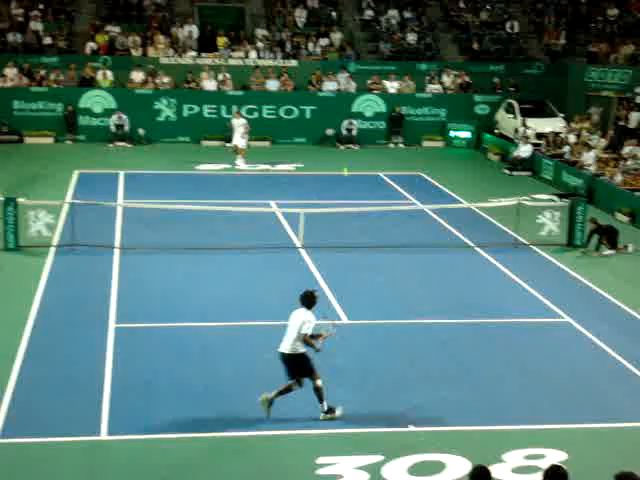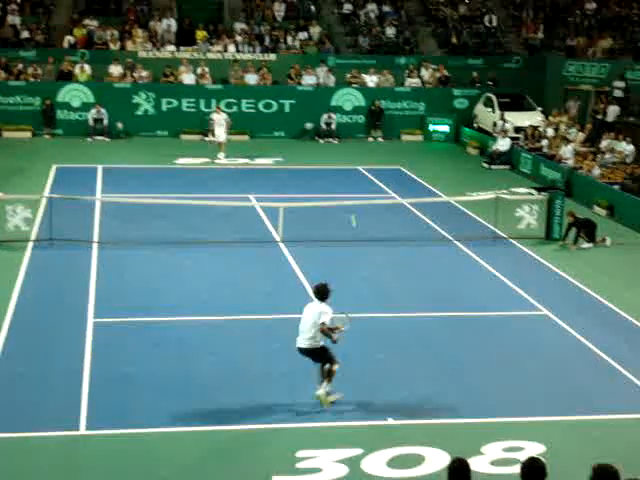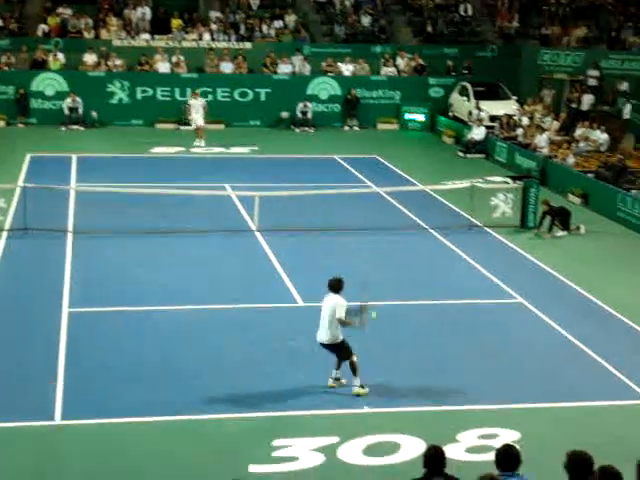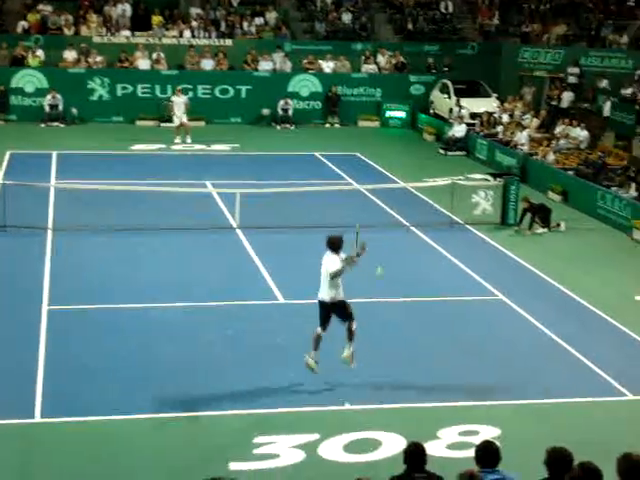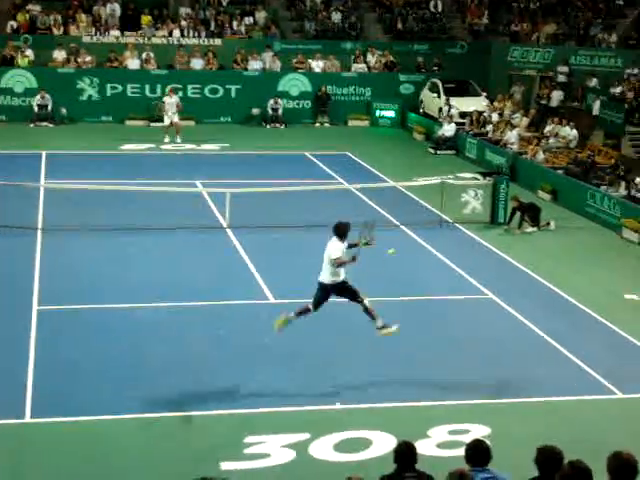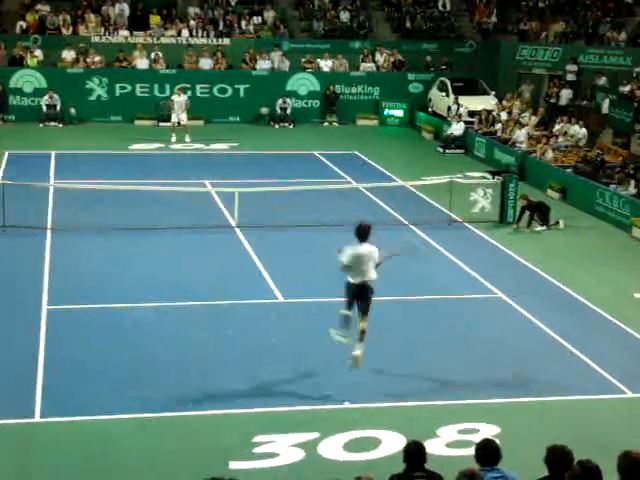
dt=0.2s
person 1, frame 1
left shoulder: (296, 313)
right shoulder: (310, 318)
right elbow: (304, 339)
left wrist: (314, 336)
right wrist: (315, 346)
left hip: (284, 351)
right hip: (295, 352)
left knee: (297, 383)
right knee: (315, 378)
left ankle: (270, 397)
right ankle: (325, 410)
person 1, frame 2
left shoulder: (309, 306)
right shoulder: (326, 310)
right elbow: (323, 329)
left wrist: (330, 329)
right wrist: (333, 337)
left hip: (300, 344)
right hip: (312, 345)
left knee: (325, 362)
right knee: (333, 364)
left ankle: (324, 391)
right ankle: (322, 392)
person 1, frame 3
left shoulder: (327, 298)
right shoulder: (340, 302)
right elbow: (341, 321)
right wrist: (353, 323)
left hip: (321, 338)
right hip: (333, 339)
left knee: (340, 353)
right knee: (351, 357)
left ankle: (335, 378)
right ankle: (357, 386)
person 1, frame 4
left shoulder: (329, 255)
right shoulder: (333, 260)
left elbow: (346, 259)
right elbow: (333, 275)
left wrist: (358, 253)
right wrist: (344, 267)
left hip: (323, 299)
right hip: (334, 300)
left knee: (322, 328)
right knee: (351, 321)
left ankle: (312, 357)
right ankle: (348, 352)
person 1, frame 5
left shoulder: (335, 240)
right shoulder: (337, 246)
right elbow: (336, 263)
left wrist: (361, 243)
right wrist: (349, 260)
left hip: (323, 282)
right hip: (336, 283)
left knee: (314, 306)
right knee: (361, 300)
left ankle: (288, 317)
right ankle: (380, 326)
person 1, frame 6
left shoulder: (350, 250)
right shoulder: (373, 249)
left elbow: (344, 268)
right elbow: (376, 264)
left hip: (352, 284)
right hip: (366, 286)
left knee: (347, 309)
right knee: (363, 318)
left ankle: (341, 333)
right ankle: (358, 350)
